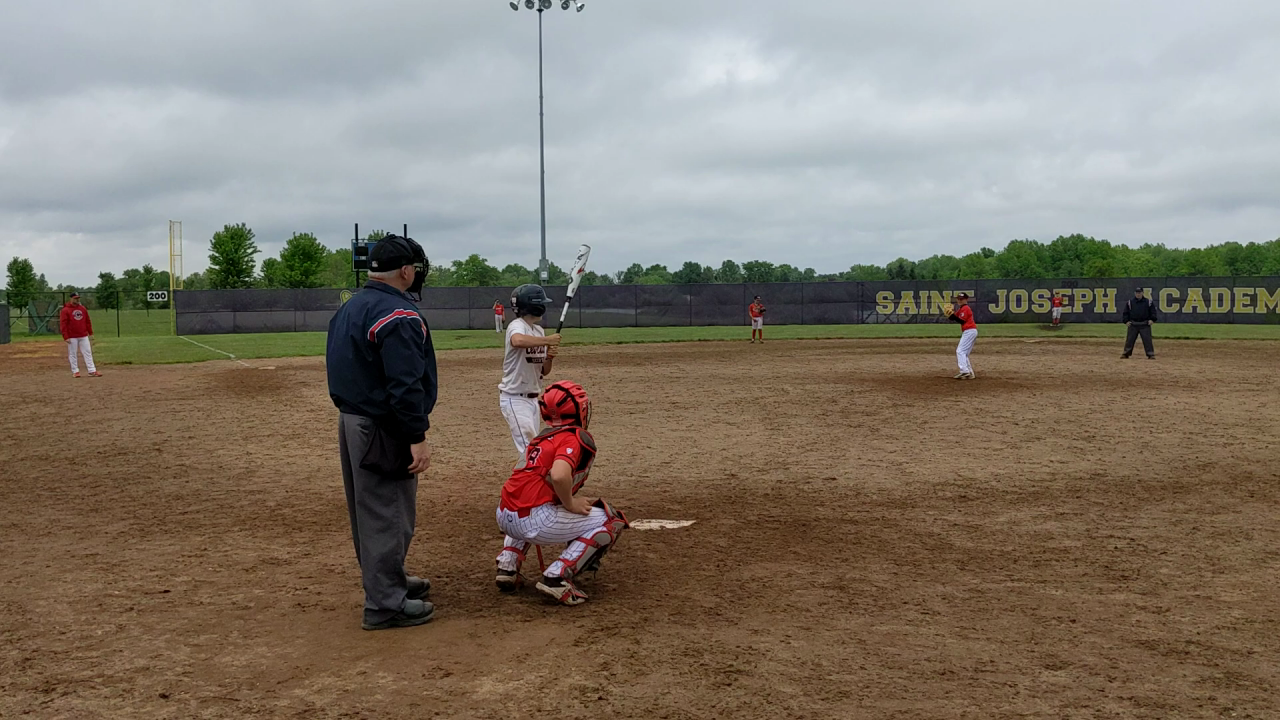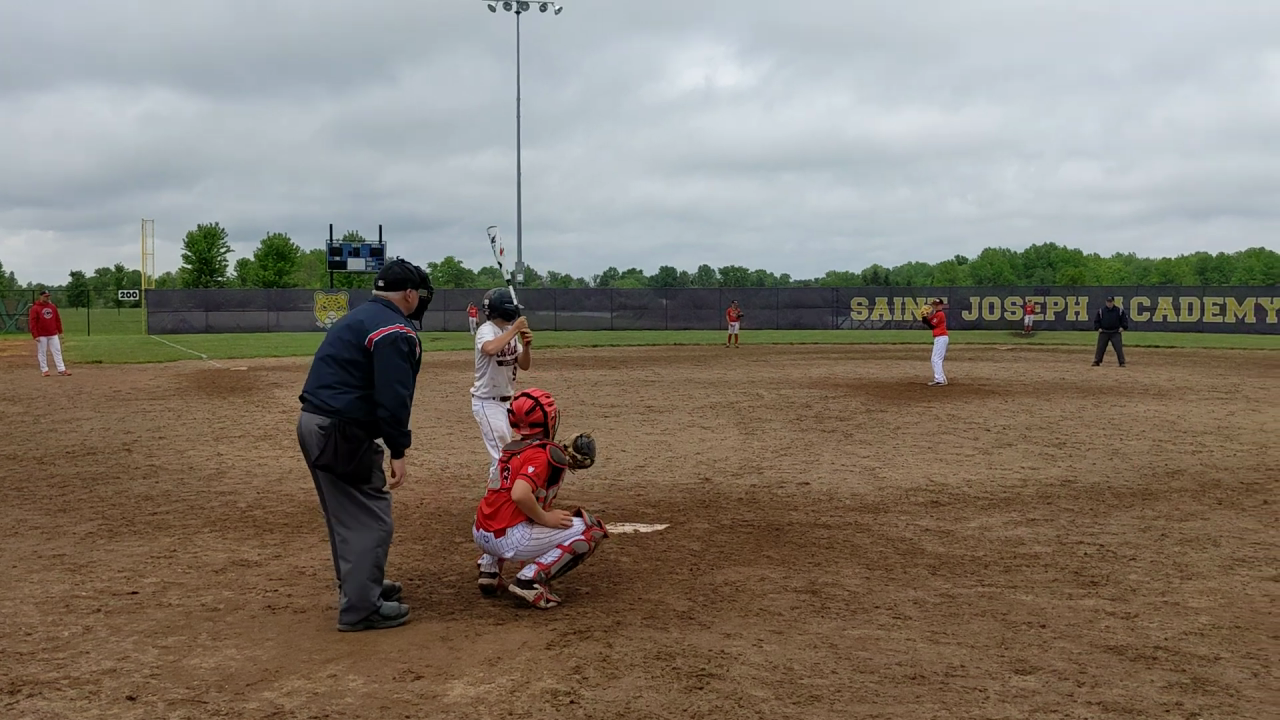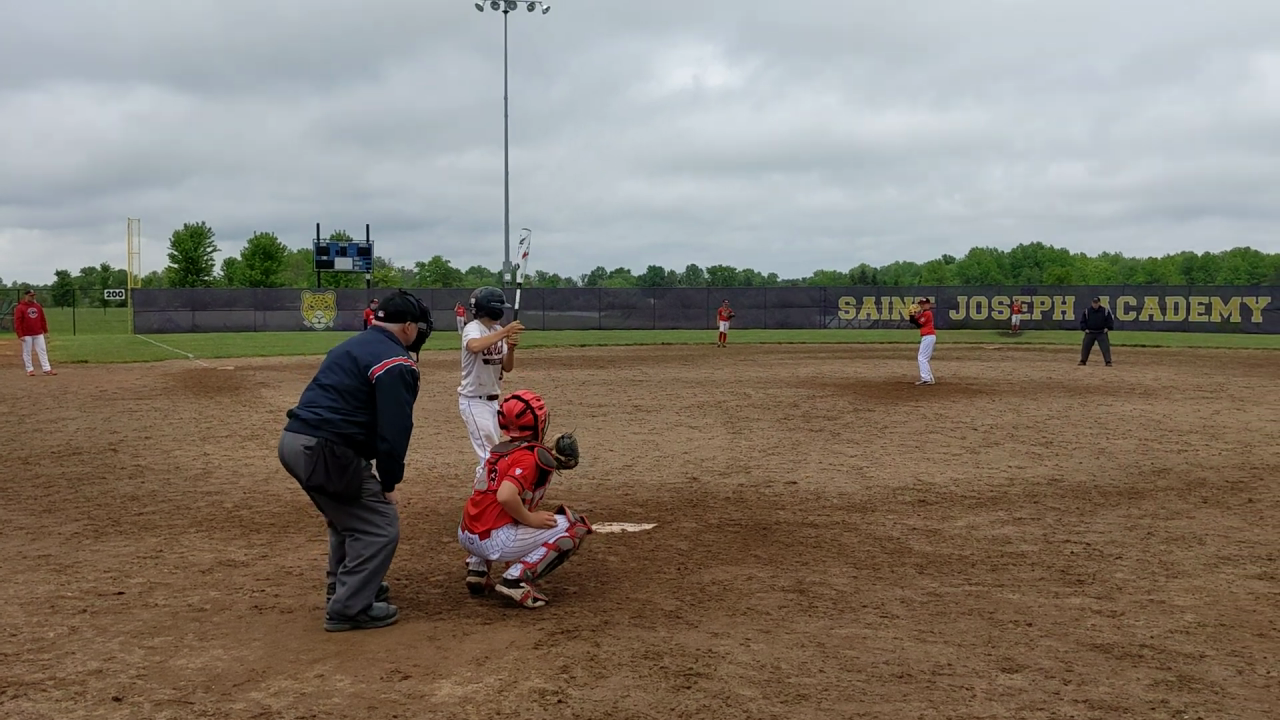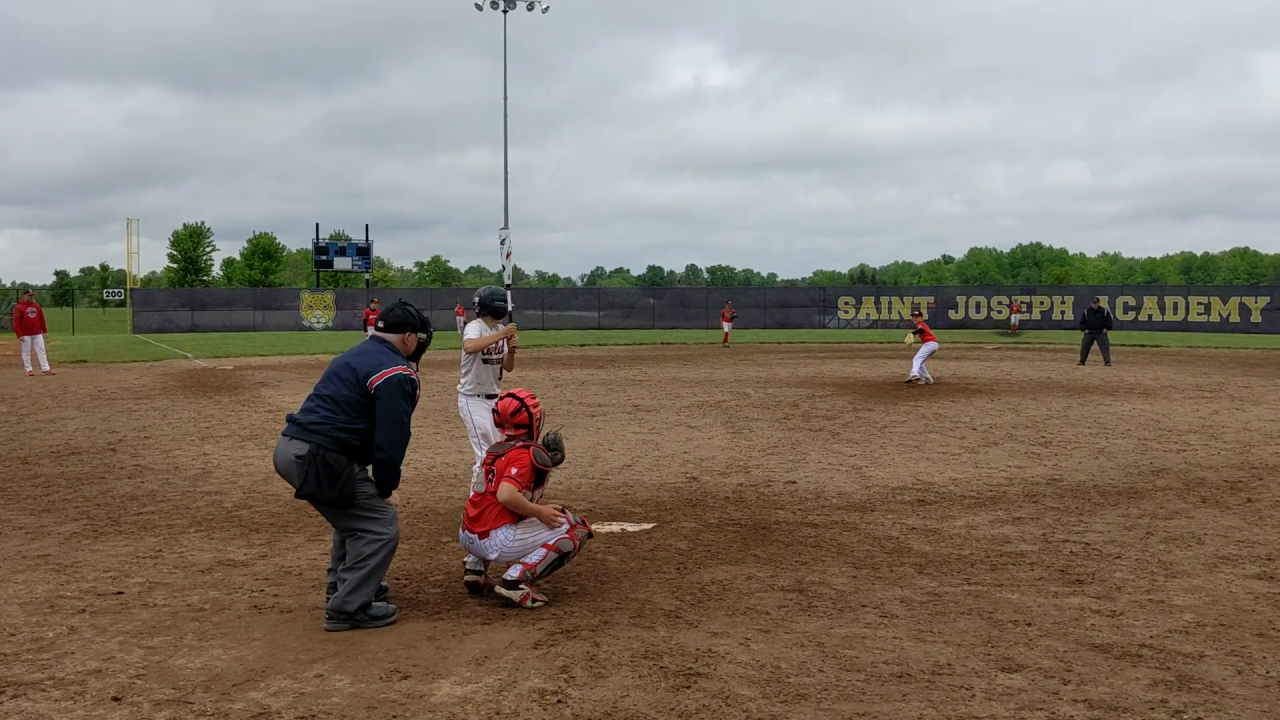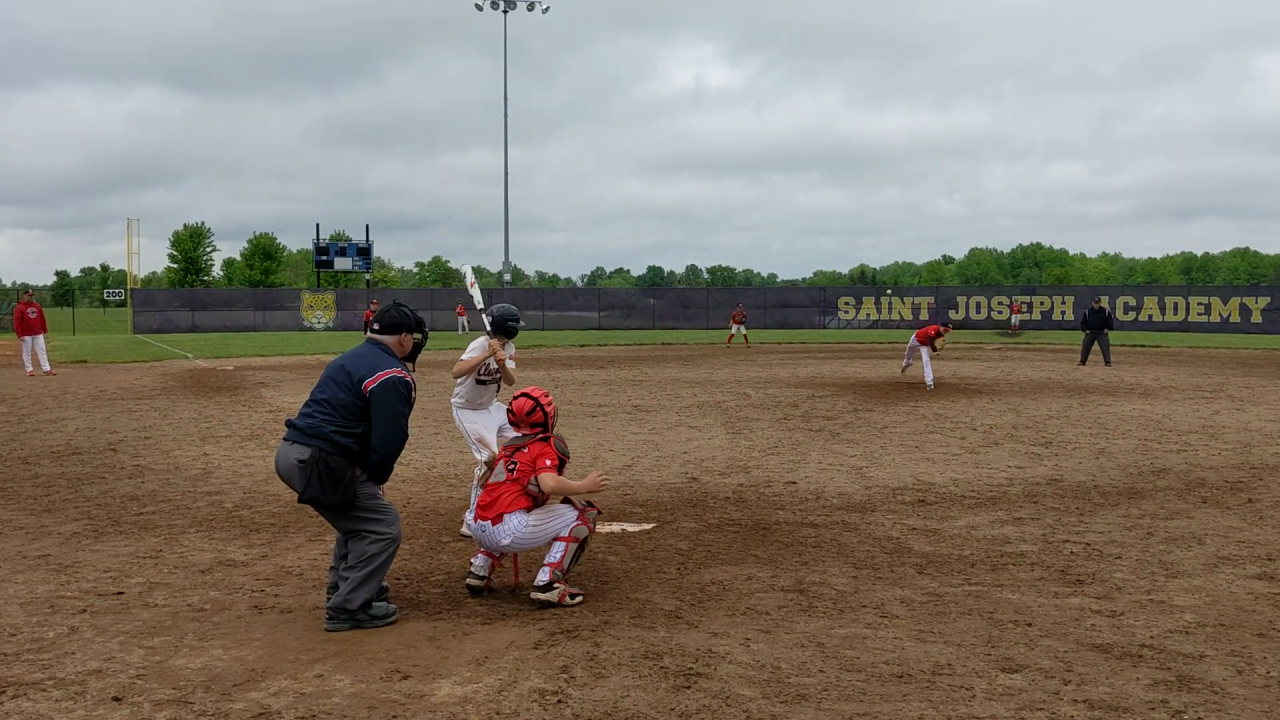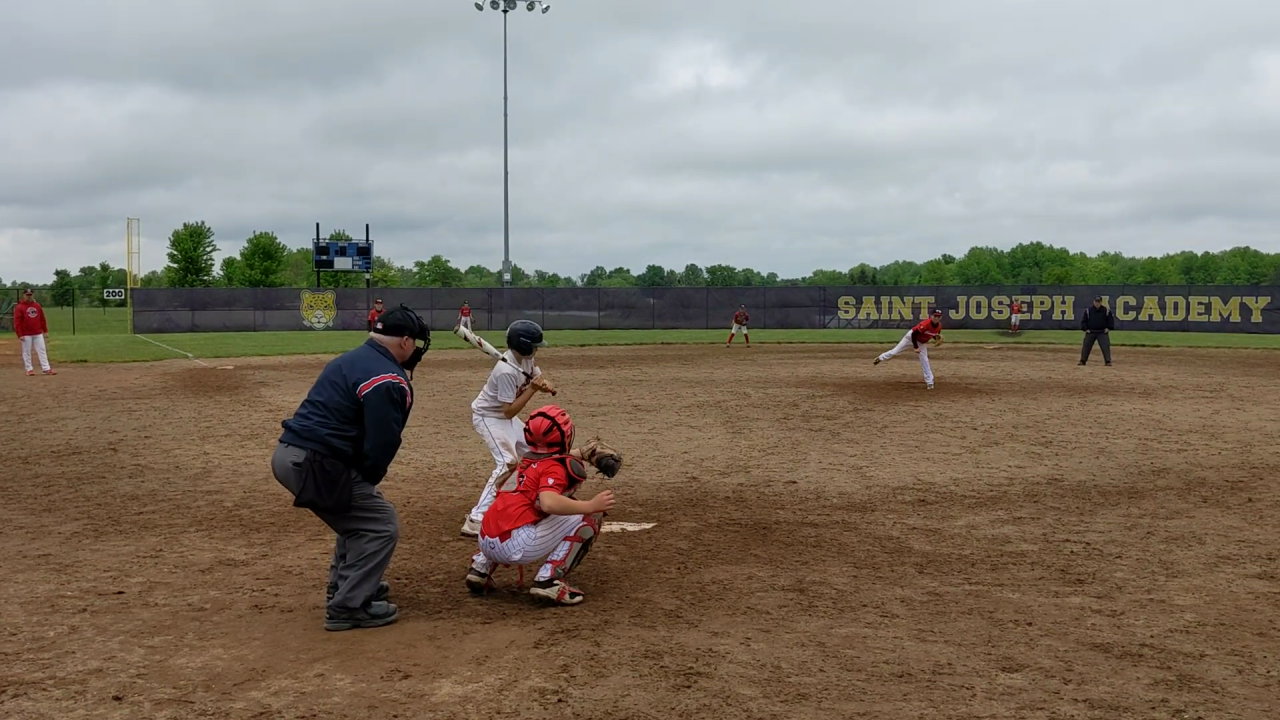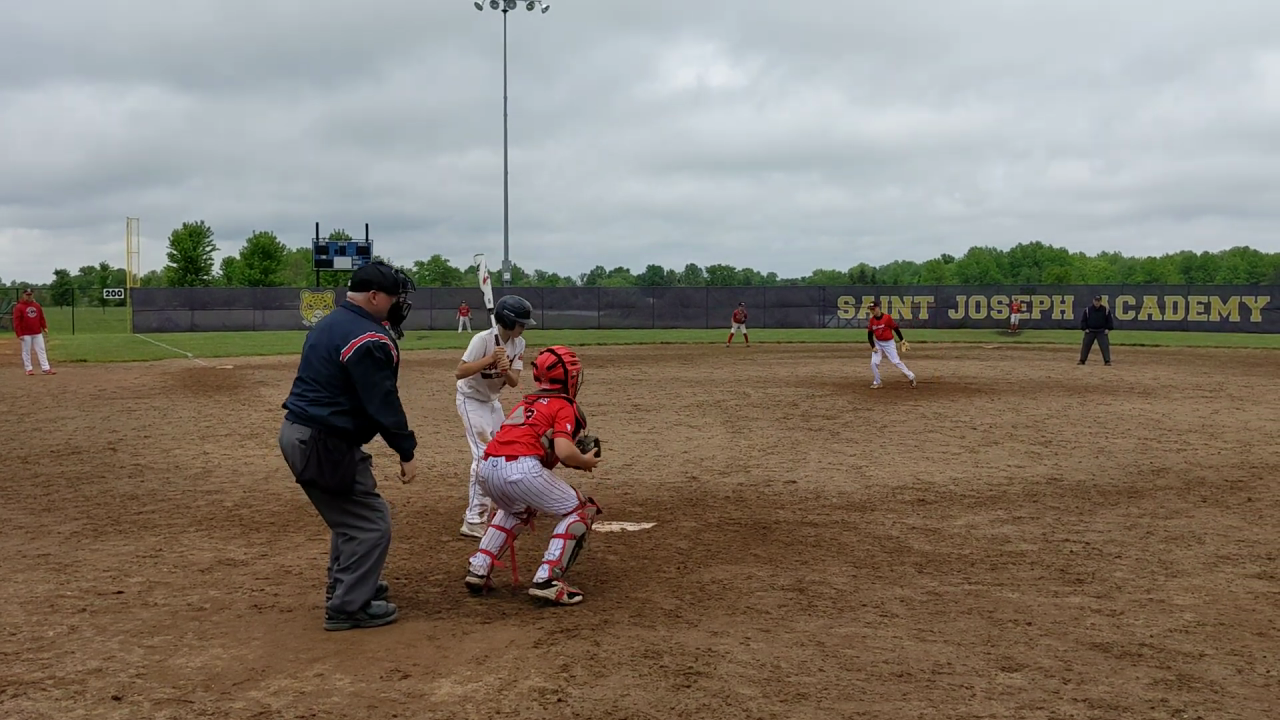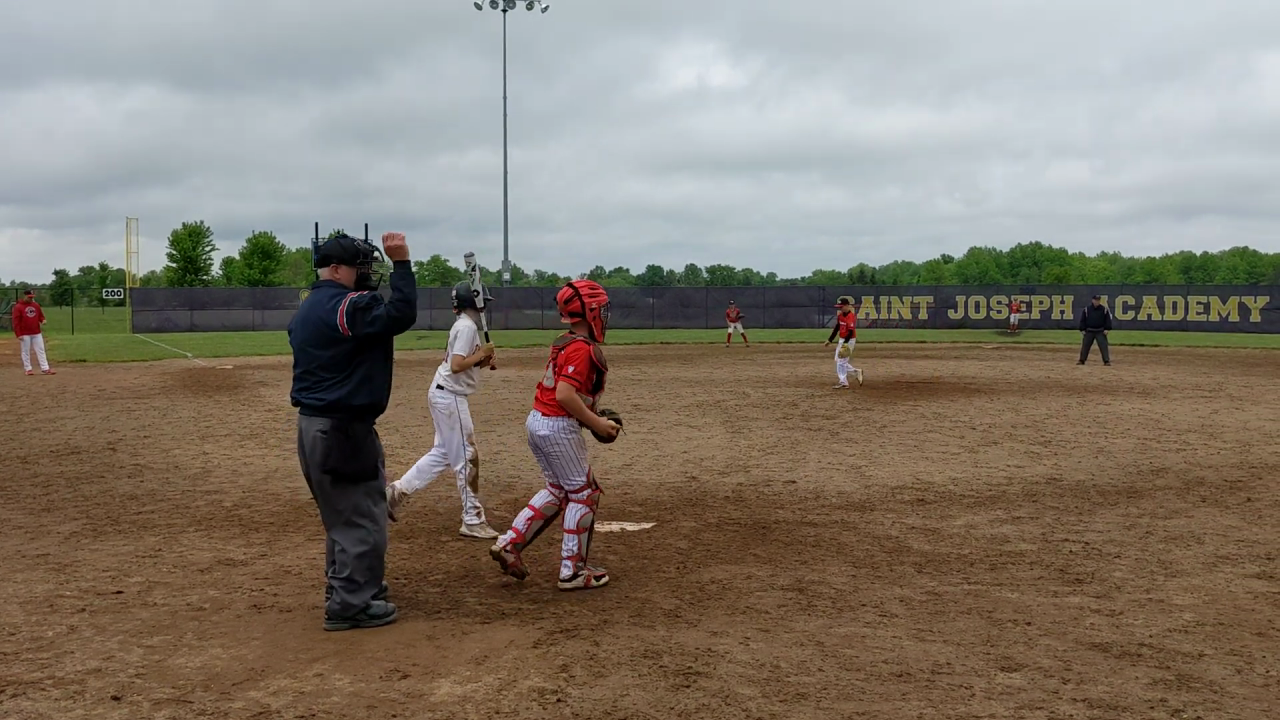
dt=0.5s
person 1, frame 1
left shoulder: (348, 308)
right shoulder: (398, 315)
right elbow: (405, 384)
right wrist: (418, 437)
left hip: (352, 420)
right hip: (382, 429)
left knee: (371, 513)
right knee: (388, 517)
left ankle: (388, 583)
right ankle: (384, 606)
person 1, frame 2
left shoulder: (354, 318)
right shoulder: (395, 330)
right elbow: (392, 398)
right wrist: (398, 452)
left hip: (314, 421)
right hip: (342, 431)
left knee: (346, 513)
right knee: (369, 518)
left ankle: (358, 584)
right ankle: (360, 607)
person 1, frame 3
left shoulder: (351, 346)
right shoulder: (397, 363)
right elbow: (394, 429)
right wrist: (389, 482)
left hip: (295, 440)
right hip: (324, 450)
left knee: (350, 514)
right knee: (380, 525)
left ankle: (345, 586)
right ankle: (348, 608)
person 1, frame 4
left shoulder: (354, 356)
right shoulder: (396, 373)
right elbow: (392, 438)
right wrist: (387, 487)
left hip: (292, 446)
right hip: (319, 457)
left knee: (356, 512)
right knee: (381, 524)
left ankle: (344, 586)
right ankle: (348, 608)
person 1, frame 5
left shoulder: (350, 358)
right shoulder: (393, 376)
right elbow: (388, 441)
left wrist: (367, 482)
right wrist: (375, 481)
left hip: (292, 451)
right hip: (319, 461)
left knee: (360, 514)
right knee: (384, 525)
left ankle: (345, 587)
right ankle: (348, 608)
person 1, frame 6
left shoulder: (350, 359)
right shoulder: (390, 381)
right elbow: (381, 445)
left wrist: (364, 483)
right wrist: (370, 481)
left hip: (290, 453)
right hip: (314, 464)
left knee: (360, 514)
right knee: (381, 523)
left ankle: (344, 588)
right ankle: (348, 607)
person 1, frame 7
left shoulder: (328, 325)
right shoulder: (370, 339)
right elbow: (382, 404)
right wrist: (407, 452)
left hip: (299, 433)
right hip: (324, 443)
left knee: (348, 515)
right knee: (372, 522)
left ankle: (344, 587)
right ankle: (347, 607)
person 1, frame 8
left shoulder: (306, 311)
right shoulder: (349, 307)
right elbow: (400, 314)
right wrist: (402, 264)
left hip: (314, 423)
right hip: (343, 430)
left knee: (343, 515)
right knee: (363, 519)
left ankle: (347, 589)
right ankle: (349, 604)
person 2, frame 1
left shoulder: (543, 437)
right shoulder: (576, 438)
right elbow: (559, 475)
right wrist: (570, 504)
left hip: (505, 516)
right hip: (534, 520)
right knee: (612, 522)
left ankle: (508, 566)
right ankle: (557, 578)
person 2, frame 2
left shoulder: (512, 448)
right shoulder: (544, 453)
right elbow: (520, 495)
right wrist: (545, 518)
left hip: (481, 534)
right hip: (510, 539)
right knee: (592, 530)
left ankle: (489, 570)
right ankle: (531, 580)
person 2, frame 3
left shoulder: (500, 450)
right shoulder: (530, 456)
right elbow: (506, 496)
right wrist: (530, 519)
left hip: (467, 535)
right hip: (495, 541)
right knee: (575, 526)
left ankle: (478, 570)
right ankle: (518, 580)
person 2, frame 4
left shoulder: (496, 449)
right shoulder: (526, 455)
right elbow: (506, 496)
right wrist: (539, 513)
left hip: (468, 536)
right hip: (495, 541)
right knee: (576, 529)
left ankle: (475, 568)
right ankle: (517, 581)
person 2, frame 5
left shoulder: (509, 446)
right shoulder: (546, 447)
right elbow: (549, 485)
right wrist: (585, 486)
left hip: (480, 529)
right hip: (509, 530)
right knee: (583, 514)
left ankle: (480, 571)
right ankle: (548, 583)
person 2, frame 6
left shoulder: (530, 459)
right shoulder: (555, 467)
right elbow: (549, 503)
left wrist: (583, 455)
right wrist: (591, 505)
left hip: (487, 543)
right hip: (517, 545)
right knee: (589, 517)
left ankle: (481, 568)
right ankle: (550, 580)
person 2, frame 7
left shoulder: (529, 400)
right shoulder: (565, 406)
right elbow: (563, 451)
right wrist: (584, 462)
left hip: (488, 466)
right hip: (521, 468)
left knee: (517, 509)
right knee: (581, 511)
left ankle: (479, 572)
right ankle: (548, 580)
person 2, frame 8
left shoulder: (564, 343)
right shoulder: (584, 350)
right elbow: (564, 395)
left wrist: (590, 417)
right wrist: (596, 423)
left hip: (537, 420)
right hip: (559, 427)
left knee: (558, 489)
right knee: (584, 494)
left ankle: (509, 544)
right ankle: (573, 571)
person 3, frame 1
left shoulder: (539, 331)
right shoulder: (517, 326)
left elbow: (544, 371)
right elbow: (518, 341)
left wrist: (550, 357)
right wrist: (548, 340)
left hip: (532, 399)
right hip: (515, 399)
person 3, frame 2
left shoulder: (509, 331)
right shoulder: (486, 330)
left elbow: (524, 365)
right elbow: (491, 349)
left wrist: (526, 345)
right wrist: (514, 329)
left hip: (504, 401)
right hip: (487, 403)
left knee: (503, 454)
right knee: (502, 456)
person 3, frame 3
left shoulder: (497, 331)
right shoulder: (472, 328)
left elbow: (507, 367)
right elbow: (475, 346)
left wrist: (510, 348)
right wrist: (505, 332)
left hip: (492, 401)
right hip: (474, 402)
left knee: (492, 453)
right knee: (489, 456)
person 3, frame 4
left shoulder: (499, 329)
right shoulder: (474, 327)
left elbow: (508, 368)
right elbow: (469, 347)
left wrist: (511, 350)
right wrist: (502, 334)
left hip: (492, 400)
right hip: (473, 401)
right knee: (486, 456)
person 3, frame 5
left shoulder: (508, 346)
right shoulder: (480, 345)
left elbow: (510, 381)
right elbow: (456, 372)
left wrist: (502, 363)
right wrist: (486, 355)
left hip: (491, 407)
right hip: (467, 410)
right knee: (488, 458)
right ankle: (472, 523)
person 3, frame 6
left shoulder: (527, 358)
right shoulder: (506, 371)
left elbow: (540, 381)
right elbow: (509, 411)
left wrist: (544, 384)
right wrist: (532, 389)
left hip: (507, 417)
right hip: (488, 417)
right knee: (509, 462)
right ankle: (476, 521)
person 3, frame 7
left shoulder: (518, 343)
right shoulder: (482, 339)
left elbow: (514, 381)
right elbow: (459, 372)
left wrist: (506, 370)
right wrist: (489, 359)
left hip: (492, 402)
right hip: (471, 401)
right knee: (485, 455)
right ankle: (474, 521)
person 3, frame 8
left shoulder: (469, 326)
right shoulder: (466, 327)
right elbow: (456, 365)
left wrist: (485, 359)
right wrist: (482, 353)
left hip: (450, 396)
right hip: (450, 397)
left knee: (444, 453)
right knee: (466, 457)
left ankle: (398, 491)
right ankle: (472, 521)
